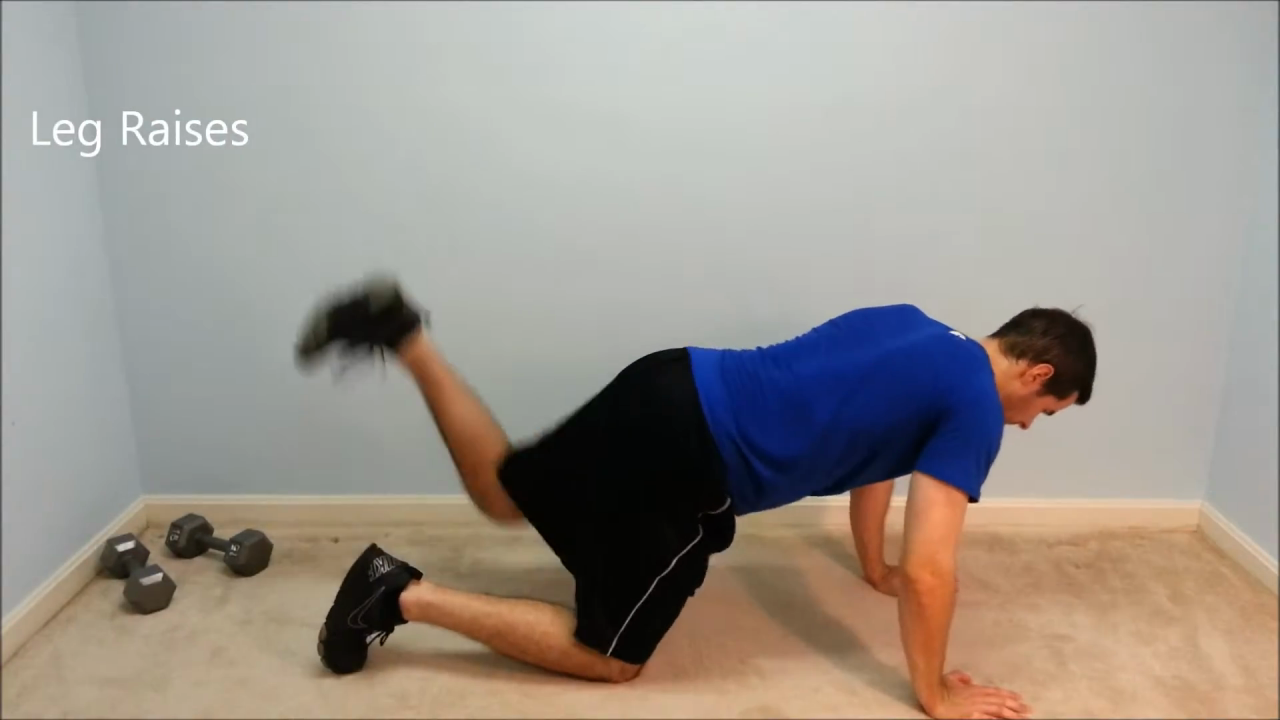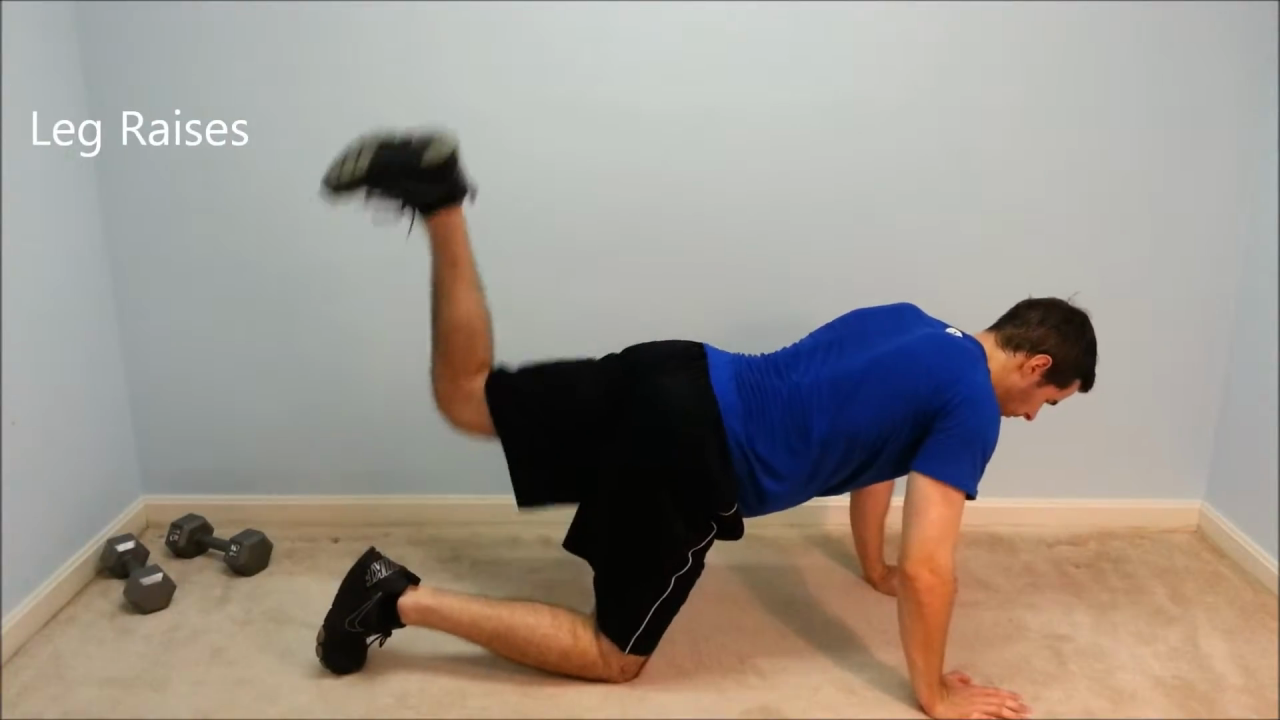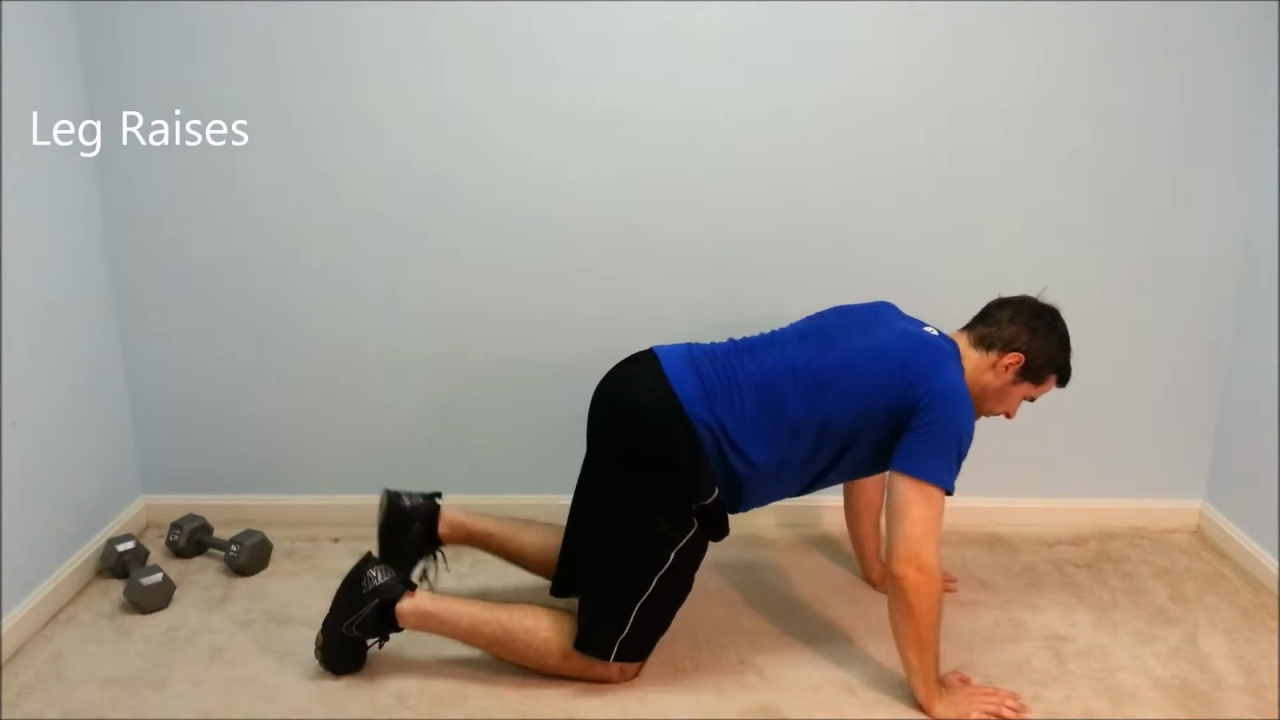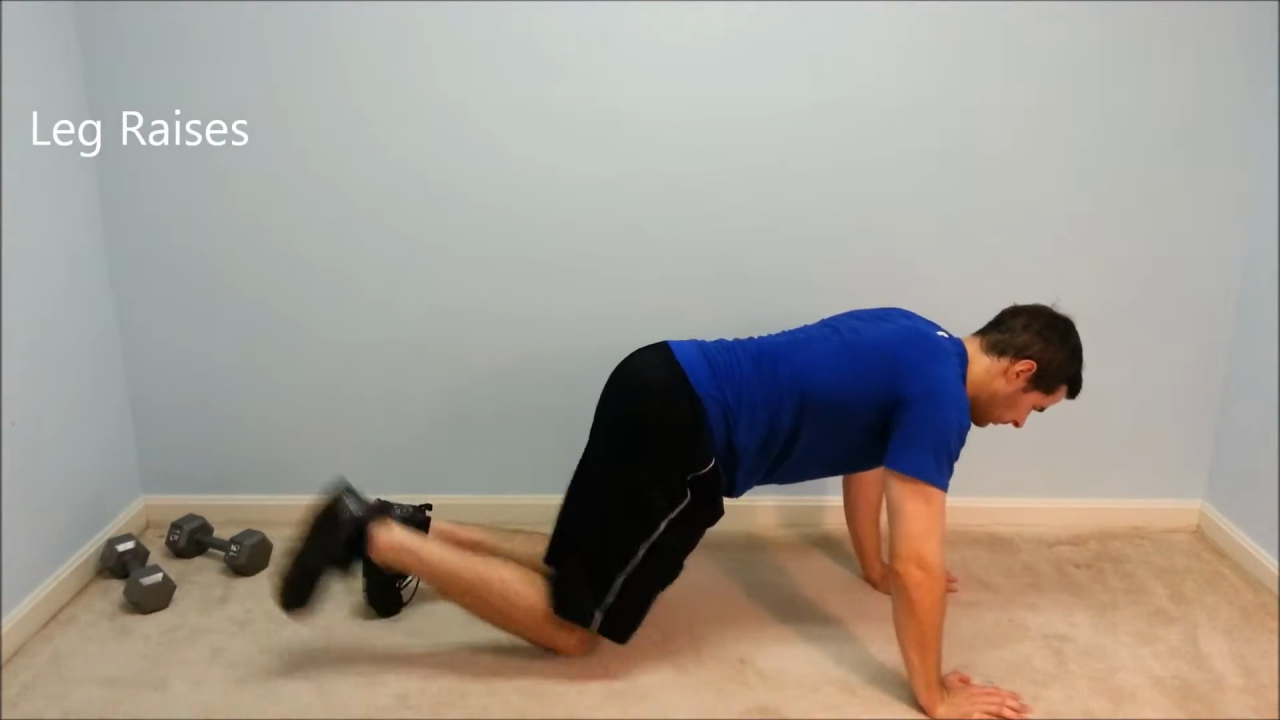
dt=0.5s
person 1, frame 1
left shoulder: (920, 335)
right shoulder: (975, 404)
right elbow: (928, 572)
left wrist: (873, 567)
left hip: (669, 385)
right hip: (683, 459)
left knee: (504, 492)
right knee: (606, 654)
left ankle: (401, 334)
right ankle: (407, 595)
person 1, frame 2
left shoulder: (915, 329)
right shoulder: (968, 406)
right elbow: (925, 568)
left wrist: (873, 563)
left hip: (668, 371)
right hip: (682, 446)
left knee: (465, 396)
right knee: (614, 655)
left ankle: (438, 194)
right ankle: (405, 601)
person 1, frame 3
left shoulder: (899, 329)
right shoulder: (946, 400)
right elbow: (916, 570)
left wrist: (872, 564)
left hip: (648, 387)
right hip: (669, 445)
left knee: (595, 568)
right knee: (607, 656)
left ankle: (438, 522)
right ankle: (402, 603)
person 1, frame 4
left shoulder: (921, 347)
right shoulder: (945, 397)
left elbow: (868, 450)
right elbow: (922, 564)
left wrist: (874, 564)
left hip: (675, 391)
right hip: (673, 422)
left knee: (598, 579)
right knee: (567, 623)
left ankle: (423, 530)
right ankle: (375, 537)
